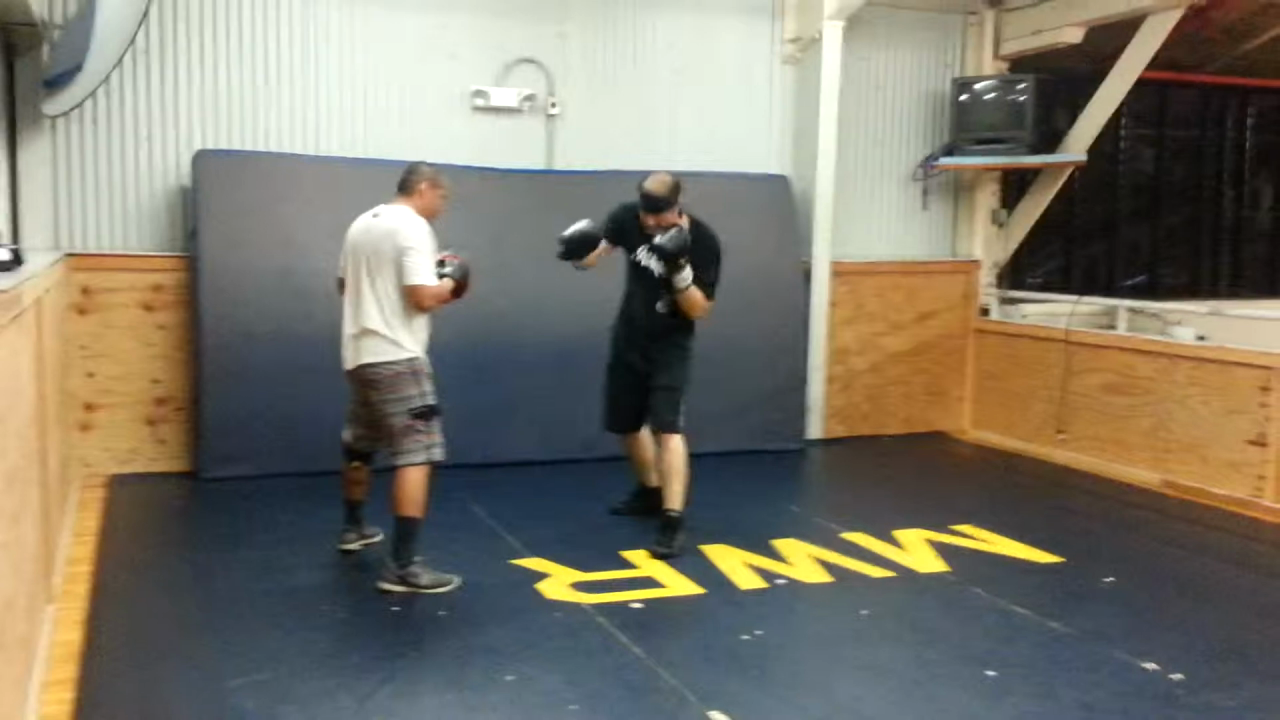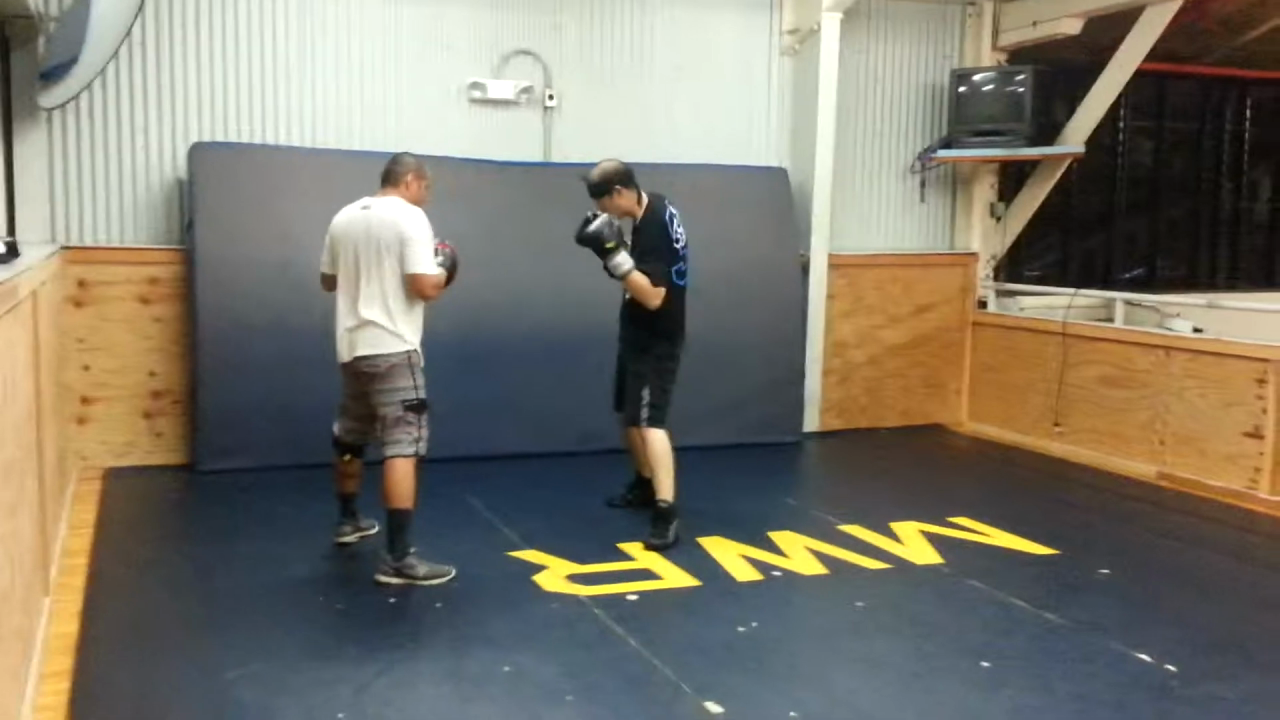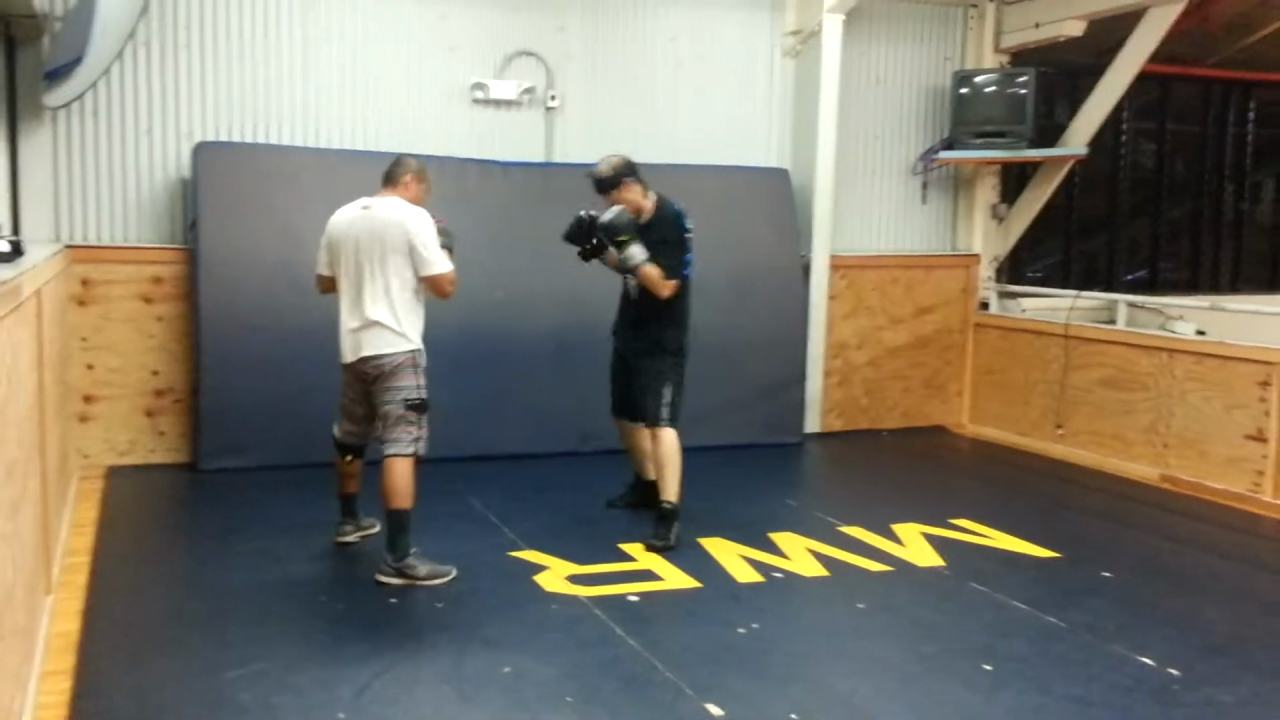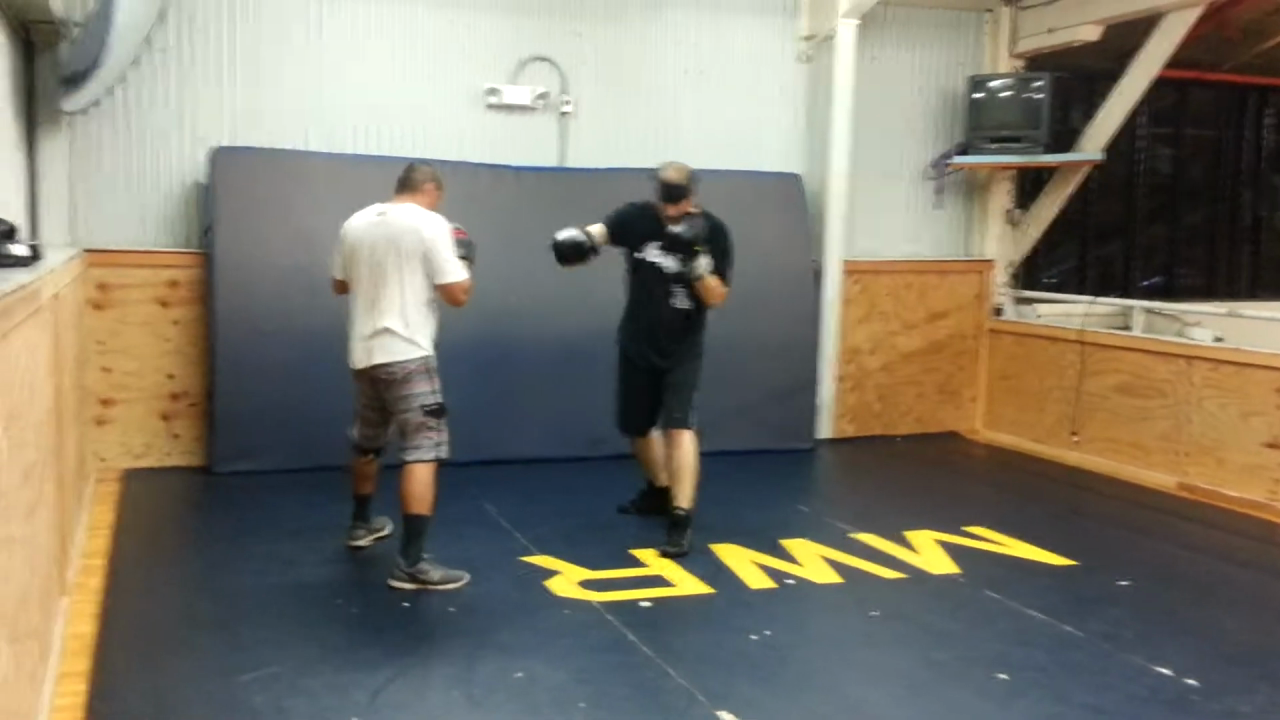
dt=0.3s
person 1, frame 1
left shoulder: (363, 223)
right shoulder: (411, 226)
left elbow: (345, 284)
right elbow: (423, 298)
right wrist: (450, 281)
left hip: (360, 355)
right hip: (396, 359)
left knee: (359, 445)
right knee: (417, 454)
left ankle: (353, 528)
right ankle: (402, 566)
person 1, frame 2
left shoulder: (344, 217)
right shoulder: (409, 218)
left elbow: (329, 280)
right elbow: (426, 288)
right wrist: (442, 269)
left hip: (352, 347)
right hip: (392, 350)
left knee: (350, 439)
right knee: (403, 447)
left ankle: (348, 520)
right ankle: (397, 558)
person 1, frame 3
left shoulder: (341, 219)
right shoulder: (413, 217)
left elbow: (325, 283)
right elbow: (445, 286)
right wrist: (443, 251)
left hip: (355, 349)
right hip: (396, 349)
left knee: (351, 438)
right knee: (401, 447)
left ankle: (349, 520)
right ankle: (398, 558)
person 1, frame 4
left shoulder: (355, 224)
right shoulder: (429, 225)
left elbow: (340, 283)
right elbow: (458, 295)
right wrist: (463, 258)
left hip: (366, 354)
right hip: (407, 356)
left knee: (368, 442)
right knee: (421, 452)
left ankle: (362, 523)
right ankle: (411, 563)
person 2, frame 1
left shoulder: (703, 240)
right shoulder: (629, 216)
left elbow: (699, 311)
right elbow: (591, 253)
left wrist: (679, 268)
right wrist: (578, 243)
left hip: (669, 349)
right hip: (628, 343)
left knee: (668, 430)
right knee: (627, 425)
left ankle: (673, 521)
right ankle: (650, 491)
person 2, frame 2
left shoulder: (654, 226)
right shoulder: (650, 209)
left elbow: (651, 297)
left wrist: (613, 254)
right wrist: (614, 248)
left hip: (656, 342)
right hip: (640, 336)
left knee: (648, 422)
right knee: (628, 413)
left ankle: (666, 512)
right ankle: (646, 484)
person 2, frame 3
left shoulder: (668, 218)
right shoulder: (633, 215)
left elbow: (664, 287)
left wrist: (626, 244)
right wrist: (597, 246)
left hip: (662, 341)
right hip: (631, 334)
left knee: (659, 422)
right knee: (627, 415)
left ankle: (669, 513)
right ankle: (647, 485)
person 2, frame 4
left shoulder: (713, 231)
right shoulder: (637, 217)
left elbow: (717, 299)
right elbow: (597, 234)
left wrist: (697, 257)
right wrist: (577, 239)
left hip: (682, 349)
right hip: (637, 344)
left knee: (679, 428)
right knee: (637, 427)
left ankle: (682, 518)
right ankle: (659, 492)
